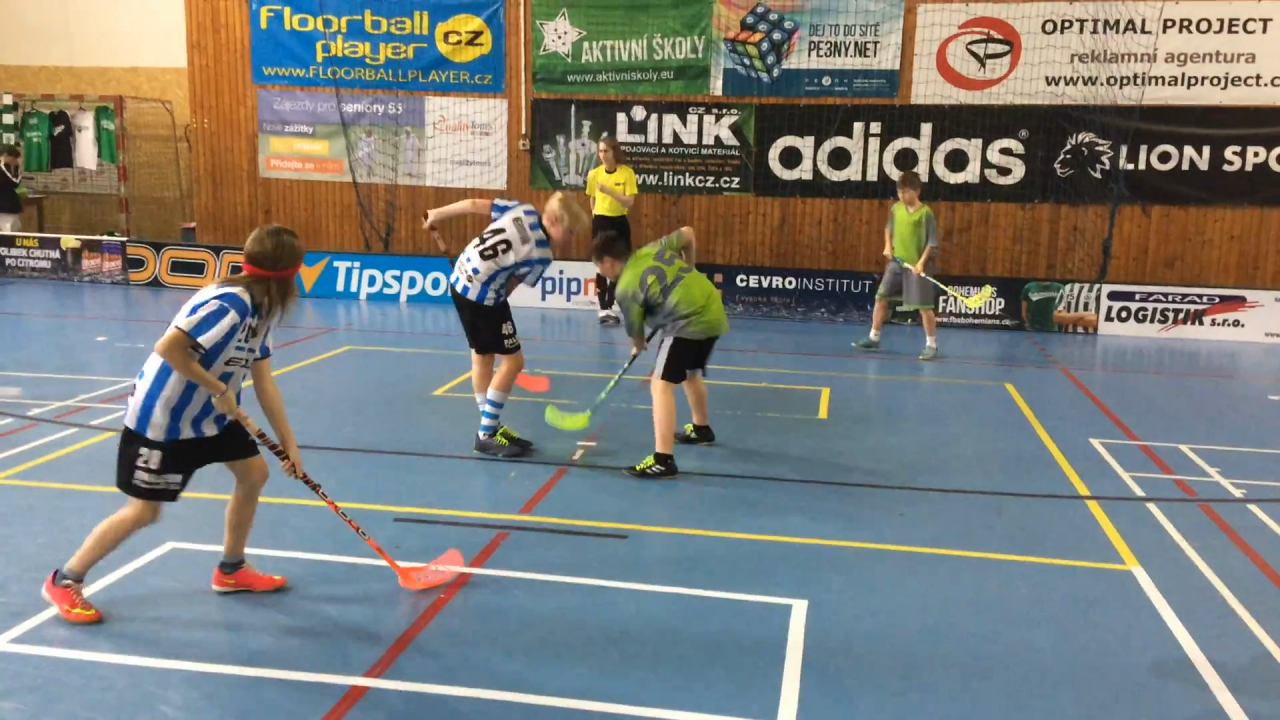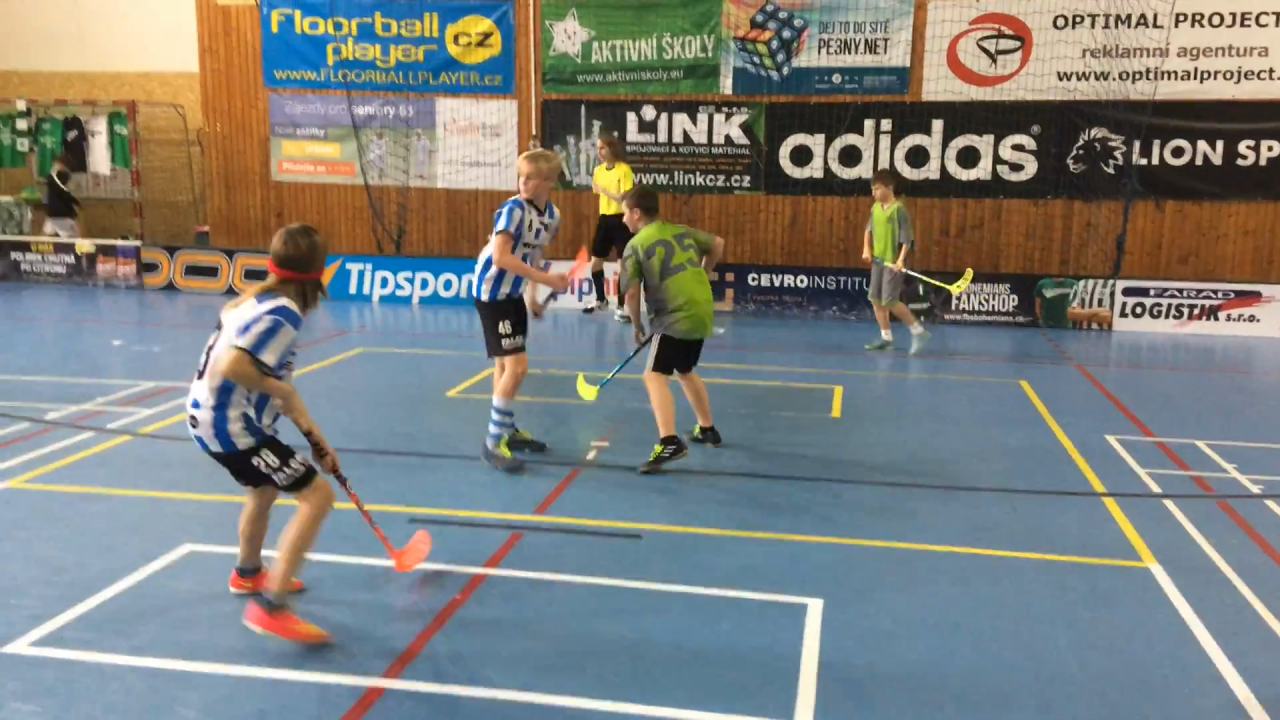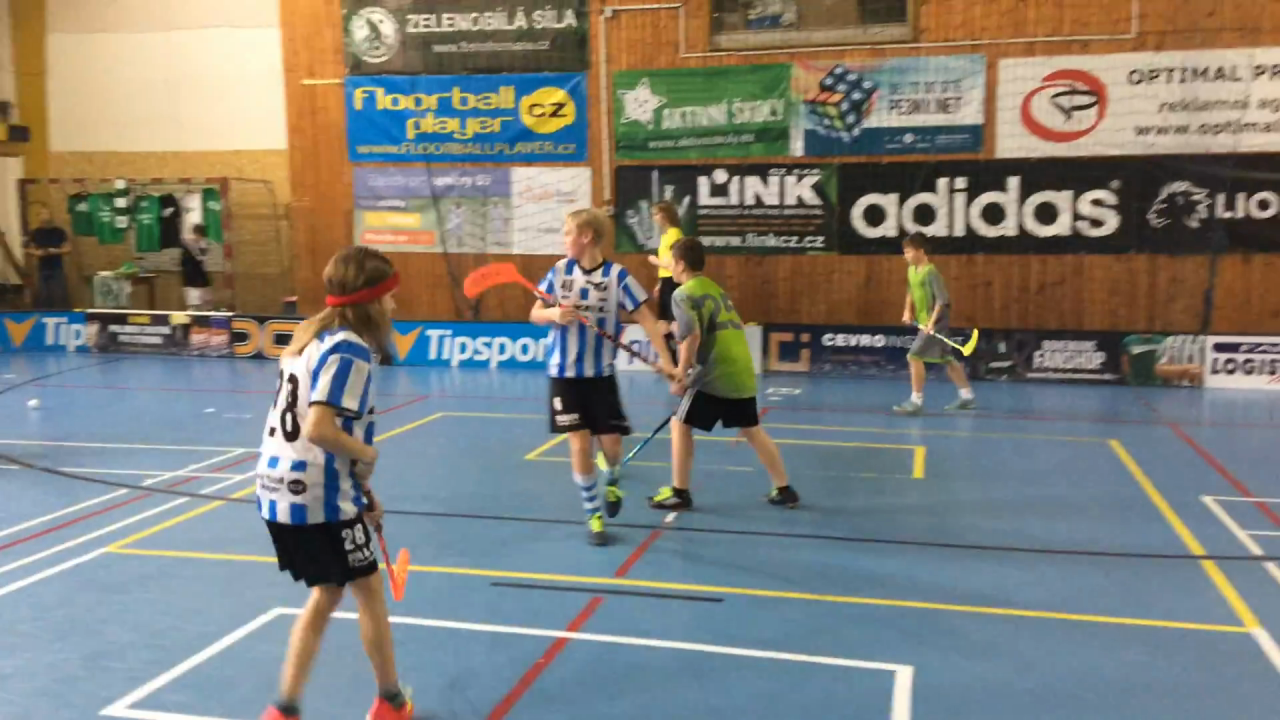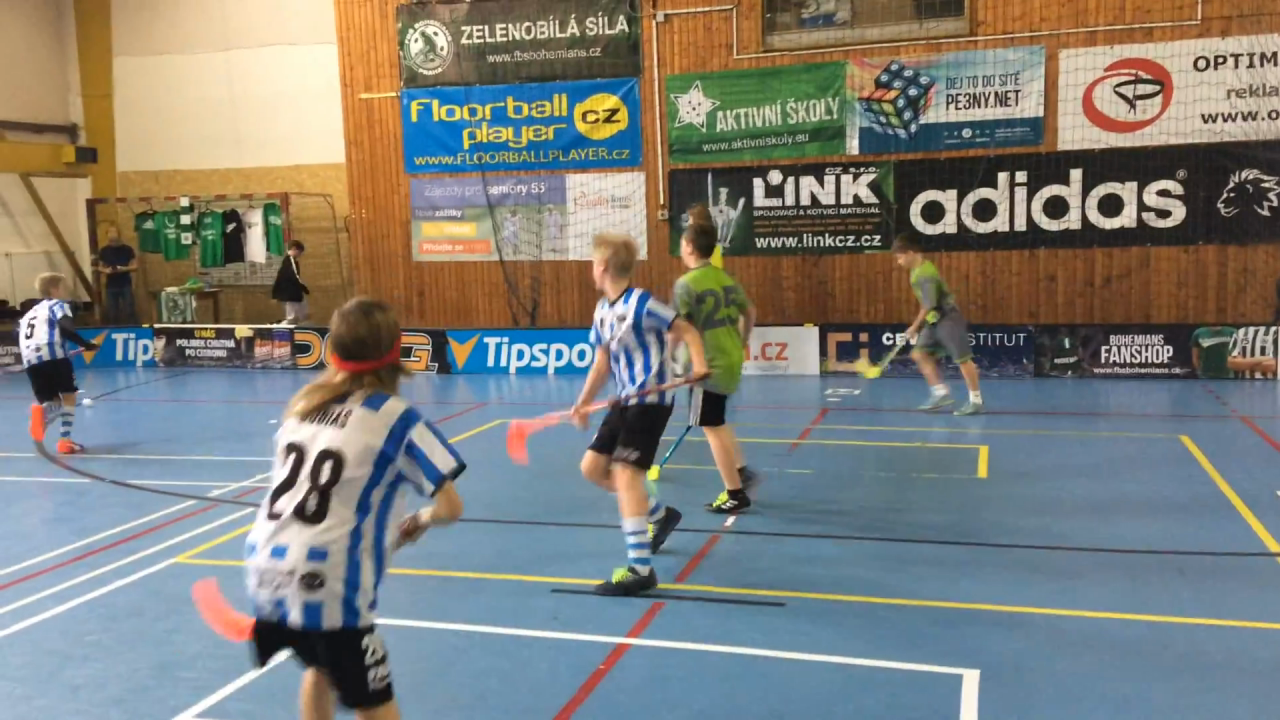
dt=0.3s
person 1, frame 1
left shoulder: (258, 311)
right shoulder: (234, 305)
left elbow: (264, 380)
right elbow: (168, 347)
left wrist: (289, 443)
right wrist: (215, 386)
left hip: (202, 413)
right hip: (164, 416)
left knee: (253, 473)
right knee: (144, 511)
left ankle: (231, 569)
right ankle: (64, 580)
person 1, frame 2
left shoulder: (264, 301)
right shoulder: (282, 314)
left elbow: (278, 385)
right elbow: (232, 367)
left wrist: (316, 437)
right wrist: (279, 394)
left hip: (219, 417)
right hip: (230, 424)
left knee: (265, 488)
right knee: (318, 496)
left ankle: (248, 574)
right ankle: (271, 606)
person 1, frame 3
left shoulder: (313, 339)
right shoulder: (351, 350)
right elbow: (319, 428)
left wrist: (361, 492)
right wrist: (365, 453)
left hip: (280, 489)
right hip: (317, 497)
left knee: (327, 594)
right knee: (371, 592)
person 1, frame 4
left shoulder: (304, 406)
right shoulder: (397, 419)
right elbow: (450, 507)
right wrist: (421, 521)
left hip: (268, 575)
right hip: (328, 590)
left knee: (329, 664)
person 2, frame 1
left shoulder: (523, 210)
right shoulder: (542, 257)
left elbow: (472, 204)
right elbow: (508, 286)
left wrist: (436, 215)
left hip: (461, 281)
right hip: (483, 294)
left knee: (483, 357)
right knee: (512, 362)
left ankle: (490, 428)
right ankle: (486, 436)
person 2, frame 2
left shoulder: (553, 214)
right shoulder: (514, 207)
right elbow: (501, 256)
left wrist: (532, 295)
right wrist: (545, 279)
left hip: (511, 293)
right hip: (494, 292)
left knee: (507, 363)
right knee: (516, 366)
left ankle: (506, 430)
right ankle: (494, 442)
person 2, frame 3
left shoulder: (618, 277)
right shoulder: (561, 271)
left elbow: (647, 318)
right elbow: (537, 312)
left wrist: (665, 360)
right wrist: (558, 315)
left hip: (600, 373)
right hip: (563, 372)
left knee: (612, 445)
right knee: (580, 448)
left ankle: (609, 482)
right ankle: (594, 514)
person 2, frame 4
left shoulder: (641, 303)
right shoulder: (602, 311)
left elbow: (686, 331)
right elbow: (601, 365)
left wrist: (698, 365)
right wrist: (583, 402)
left hip: (650, 402)
right hip: (626, 401)
left knee: (626, 476)
right knee: (591, 467)
left ankle: (641, 569)
right ankle: (660, 515)
person 3, frame 1
left shoulder: (625, 287)
right shoulder: (655, 248)
left elbow: (634, 331)
right elbow: (687, 233)
left wrist: (638, 347)
right wrist: (686, 267)
left hip: (688, 320)
right hip: (713, 312)
left knee: (662, 386)
right knee: (691, 374)
left ankle: (663, 459)
right ankle: (701, 428)
person 3, frame 2
left shoulder: (635, 245)
right shoulder: (682, 231)
left elbow: (631, 291)
right elbow: (718, 244)
left wrist: (637, 326)
right wrist: (702, 274)
left hip: (674, 318)
right hip: (703, 312)
left knee: (654, 376)
right knee: (686, 371)
left ankle: (669, 442)
right ankle: (706, 429)
person 3, frame 3
left shoulder: (684, 295)
right shoulder: (716, 290)
left elbow: (692, 337)
right elbow: (737, 325)
left wrist: (682, 375)
left hip: (714, 374)
right hip: (742, 371)
left knee: (680, 426)
right knee: (751, 431)
left ankle: (679, 493)
right ankle: (784, 489)
person 3, frame 4
left shoulder: (686, 284)
right shoulder: (726, 278)
right elbow: (750, 313)
right wrist: (741, 345)
left hip: (710, 366)
right hip: (731, 362)
left knee: (713, 428)
right knee: (715, 424)
left ankle: (736, 494)
right ankle: (740, 471)
